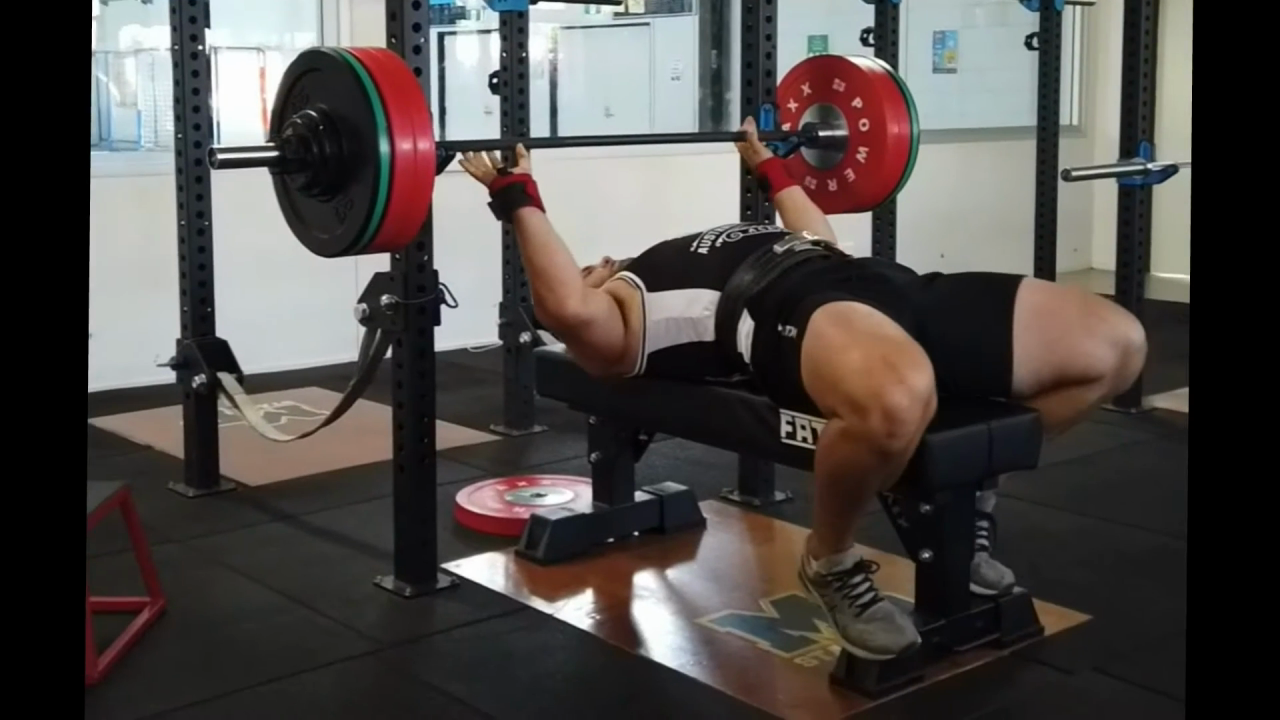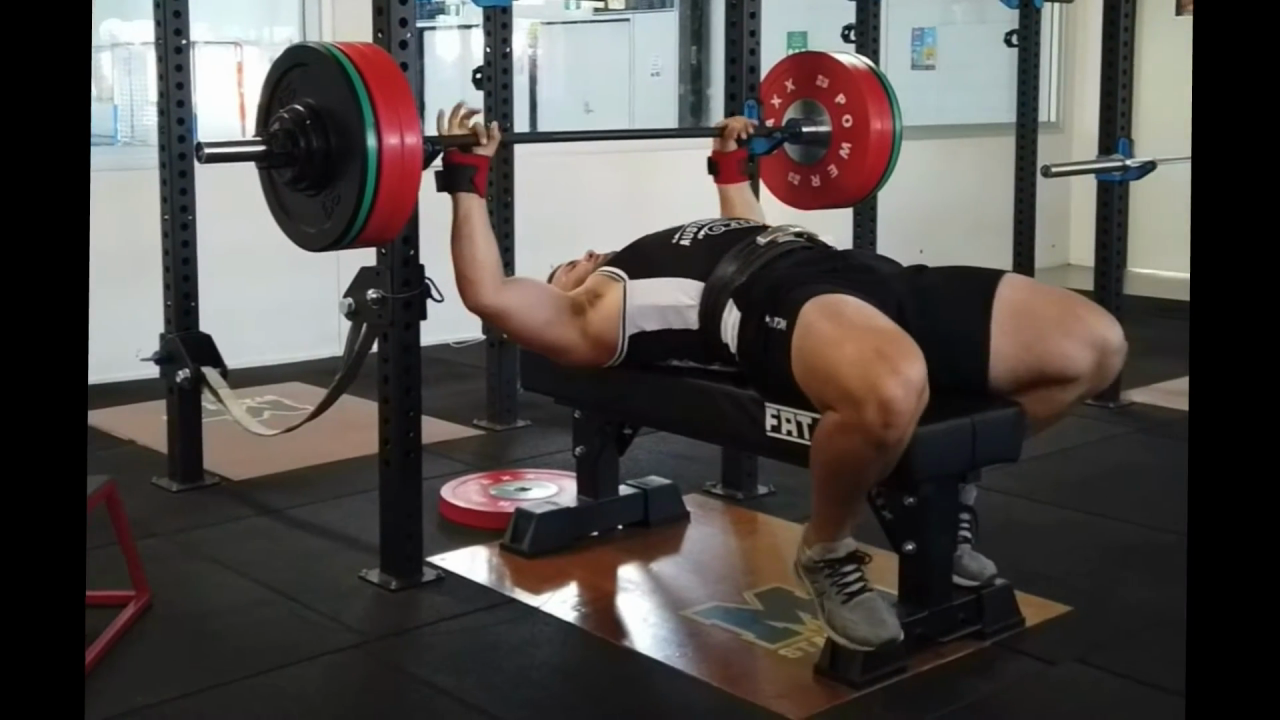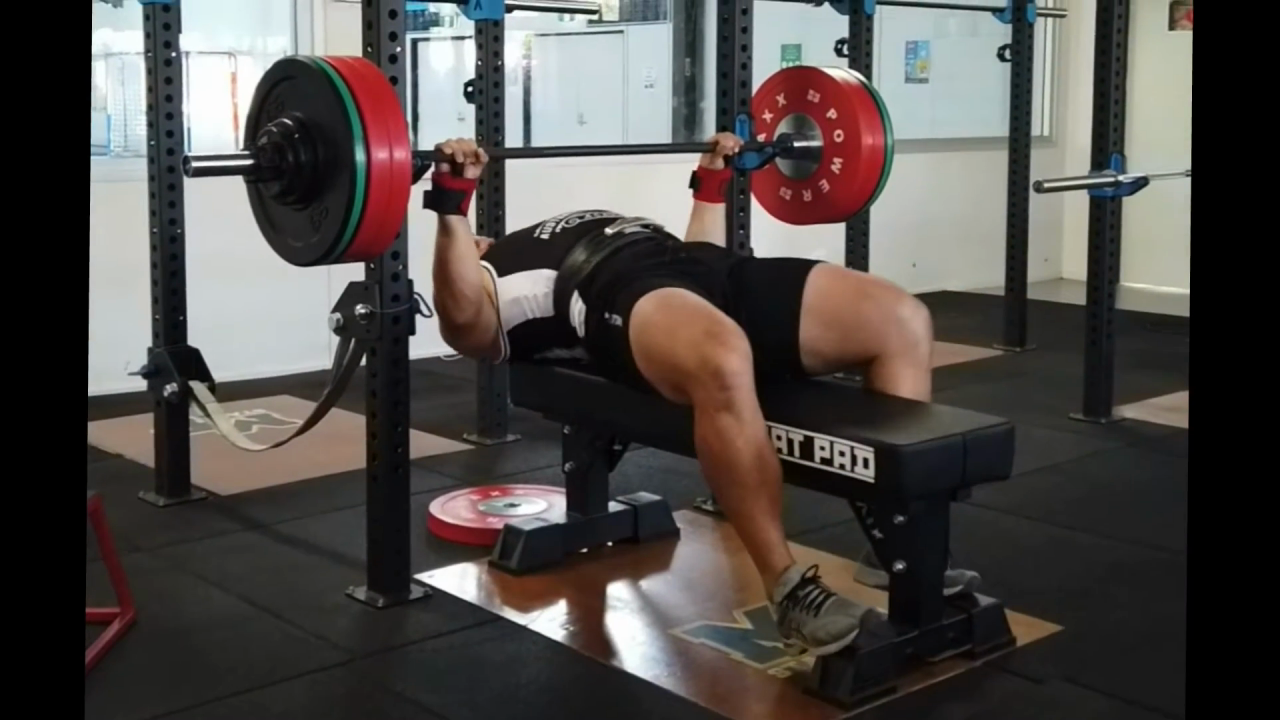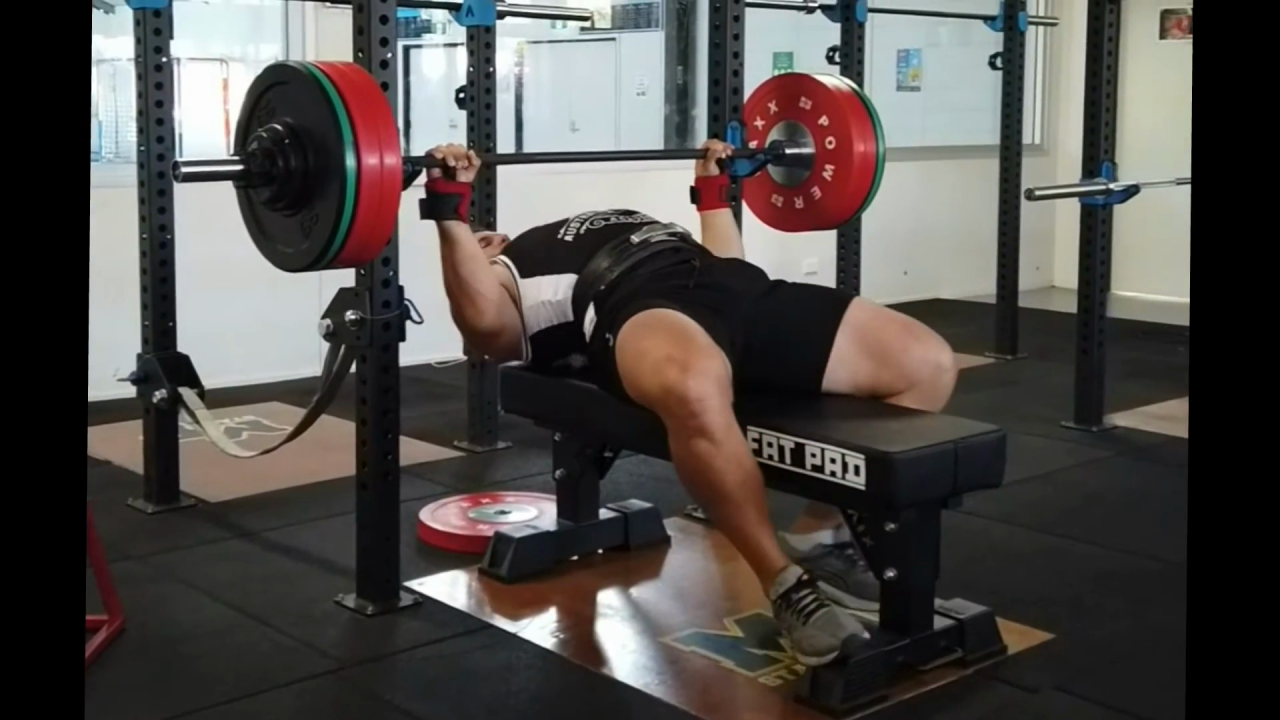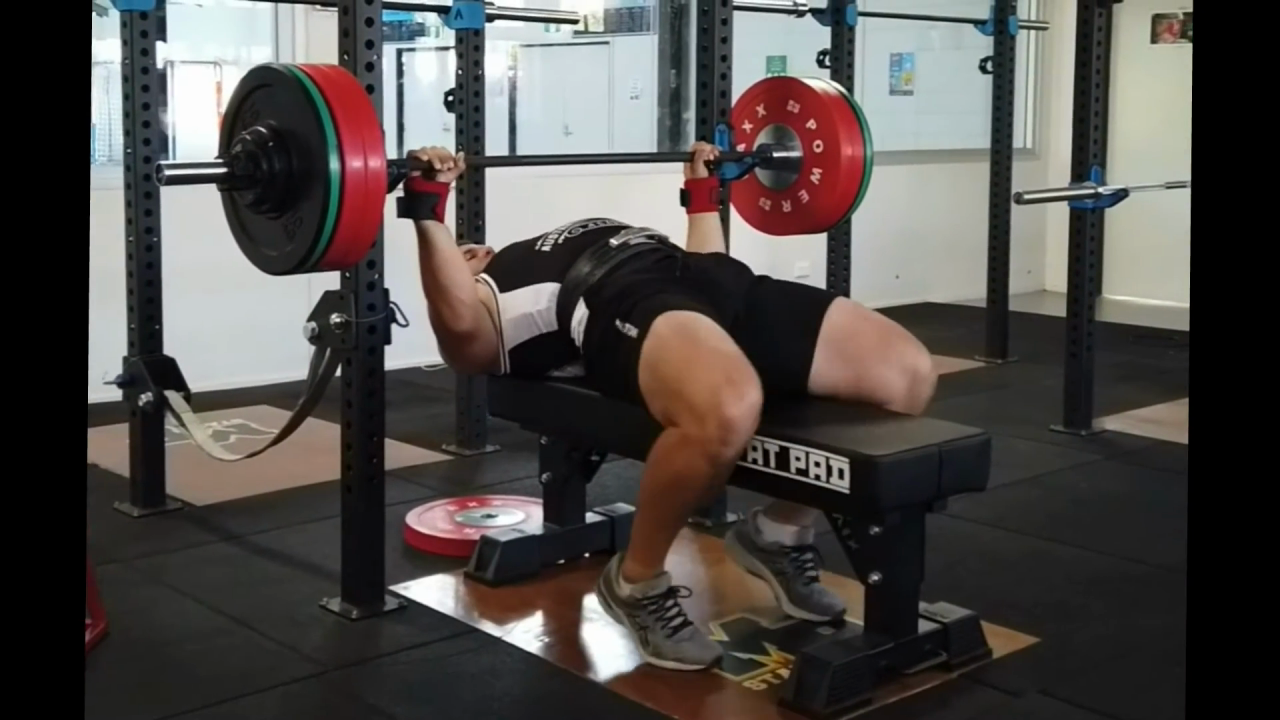
dt=1s
person 1, frame 1
left shoulder: (685, 274)
right shoulder: (612, 325)
left elbow: (817, 242)
right elbow: (566, 308)
left wrist: (768, 165)
right wrist: (515, 196)
left knee: (1116, 344)
right knee: (896, 401)
left ankle: (966, 494)
right ankle: (830, 562)
person 1, frame 2
left shoulder: (661, 277)
right shoulder: (587, 320)
left elbow: (749, 235)
right elbow: (488, 294)
left wrist: (730, 165)
right wrist: (467, 180)
left knee: (1094, 346)
right knee: (890, 393)
right ankle: (825, 552)
person 1, frame 3
left shoulder: (573, 246)
right shoulder: (483, 290)
left elbow: (697, 259)
right elbow: (461, 315)
left wrist: (711, 182)
right wrist: (450, 205)
left knee: (902, 320)
right knee: (723, 364)
right ankle: (790, 590)
person 1, frame 4
left shoulder: (603, 239)
right shoulder: (501, 281)
left elbow: (723, 264)
right elbow: (480, 317)
left wrist: (712, 189)
right wrist: (448, 211)
left hip: (740, 291)
left knee: (927, 364)
right knee: (695, 390)
left ankle: (819, 537)
right ankle: (789, 585)
person 1, frame 5
right shoulder: (483, 306)
left elbow: (705, 268)
right elbow: (457, 321)
left wrist: (702, 190)
right wrist: (427, 210)
left knee: (906, 372)
right knee: (727, 409)
left ankle: (780, 531)
right ankle: (636, 581)
